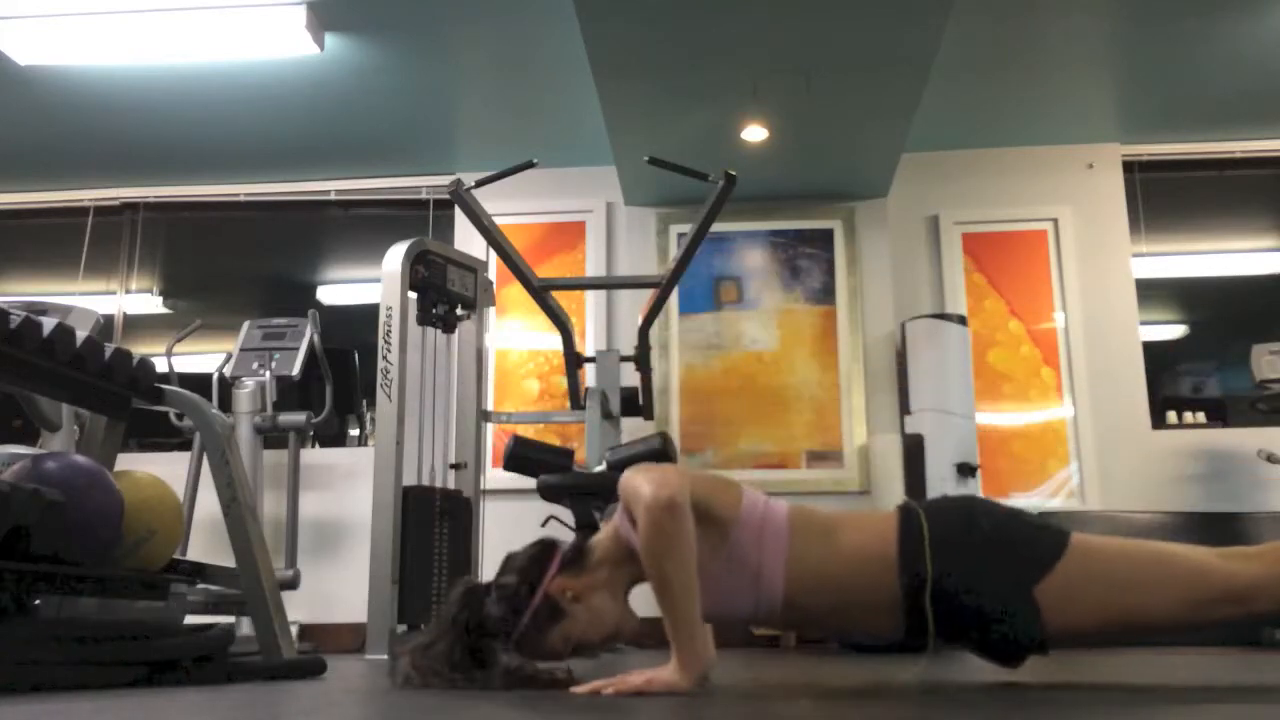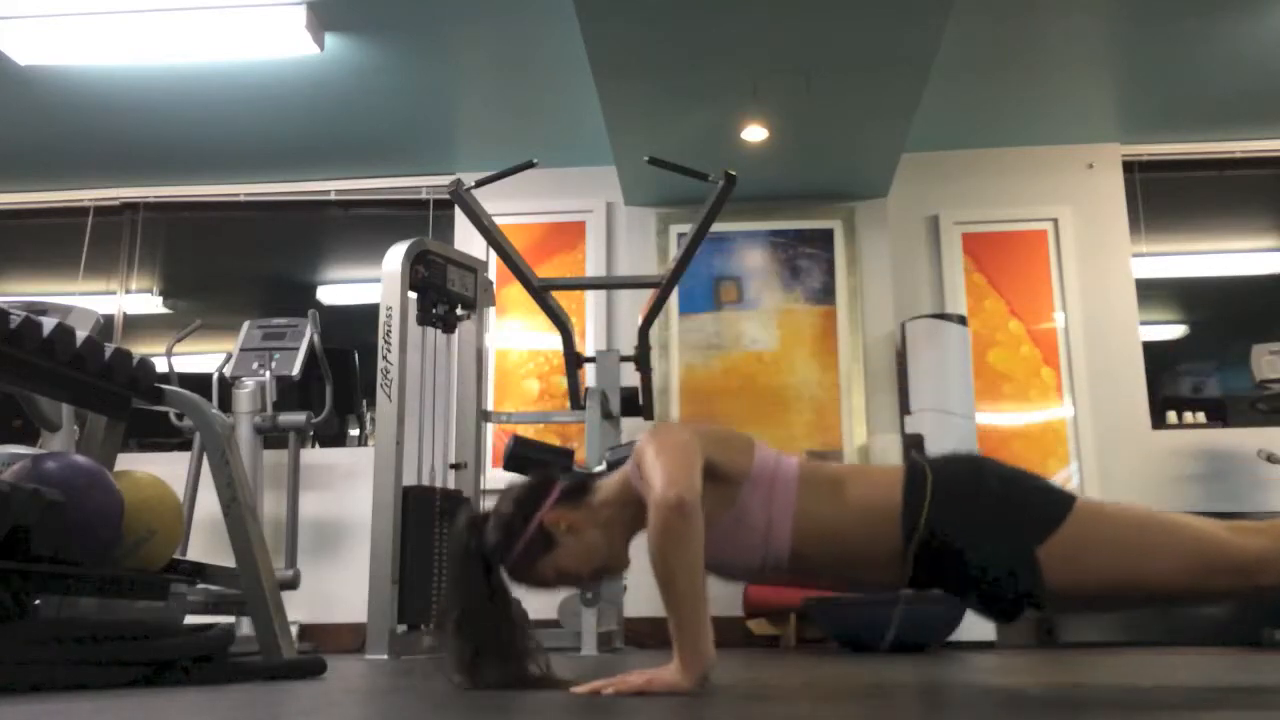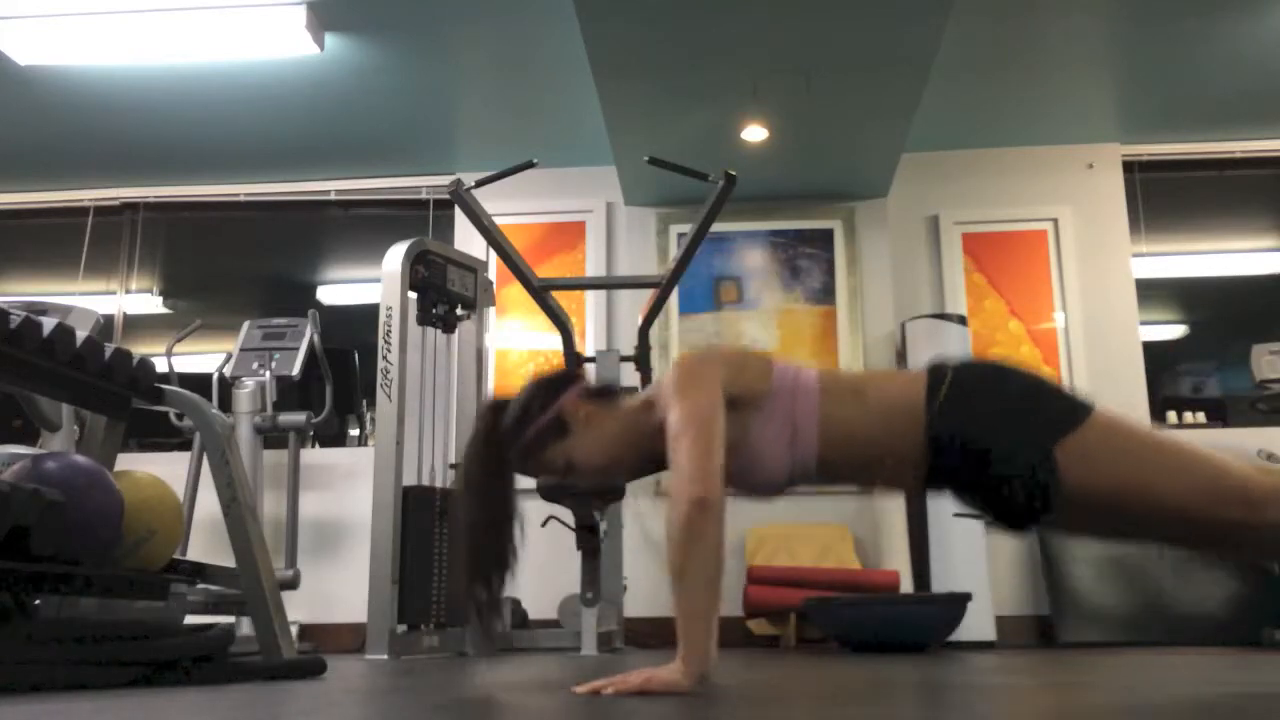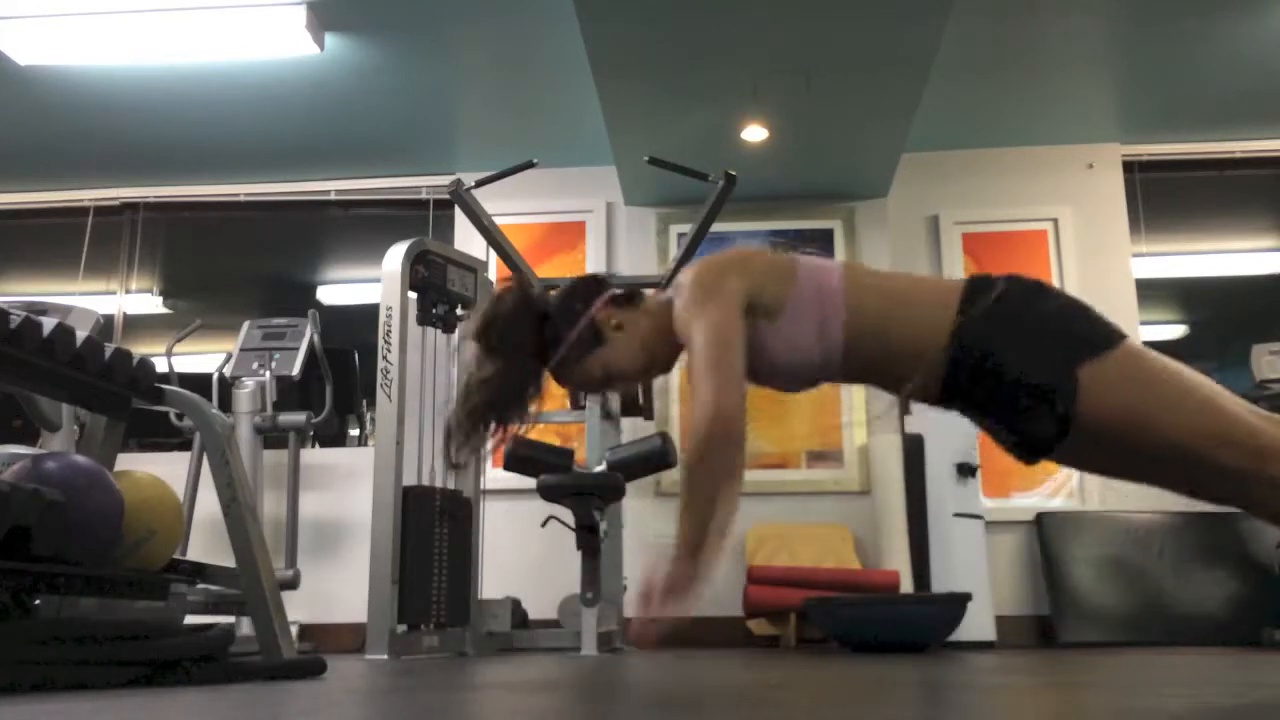
dt=0.2s
person 1, frame 1
left shoulder: (637, 490)
right shoulder: (644, 538)
left elbow: (669, 506)
left wrist: (687, 663)
left hip: (954, 566)
right hip: (935, 565)
person 1, frame 2
left shoulder: (656, 450)
right shoulder: (645, 495)
left elbow: (676, 505)
left wrist: (689, 664)
right wrist: (691, 653)
left hip: (961, 522)
right hip: (941, 527)
person 1, frame 3
left shoulder: (687, 385)
right shoulder: (664, 432)
left elbow: (698, 504)
right elbow: (699, 522)
left wrist: (689, 662)
right wrist: (694, 653)
left hip: (986, 426)
right hip: (962, 442)
person 1, frame 4
left shoulder: (706, 288)
right shoulder: (703, 328)
left elbow: (716, 426)
right elbow: (721, 449)
left wrist: (679, 571)
right wrist: (689, 568)
left hip: (1016, 340)
right hip: (991, 364)
